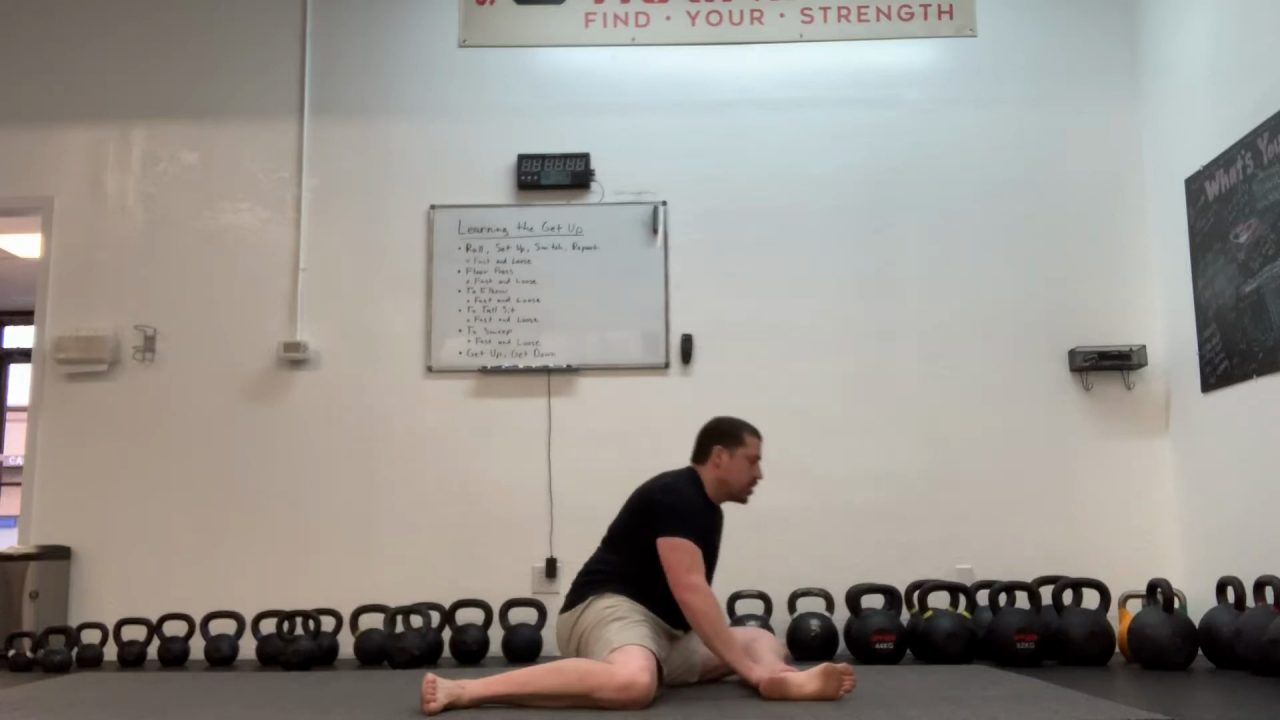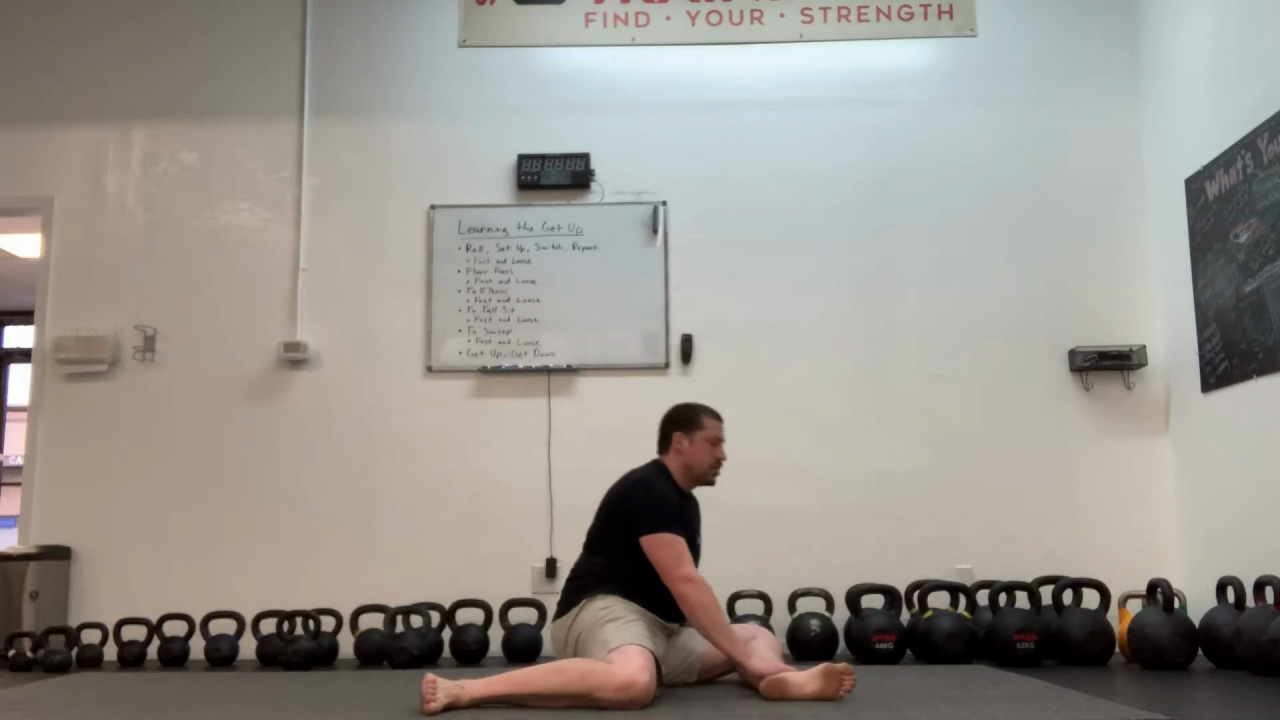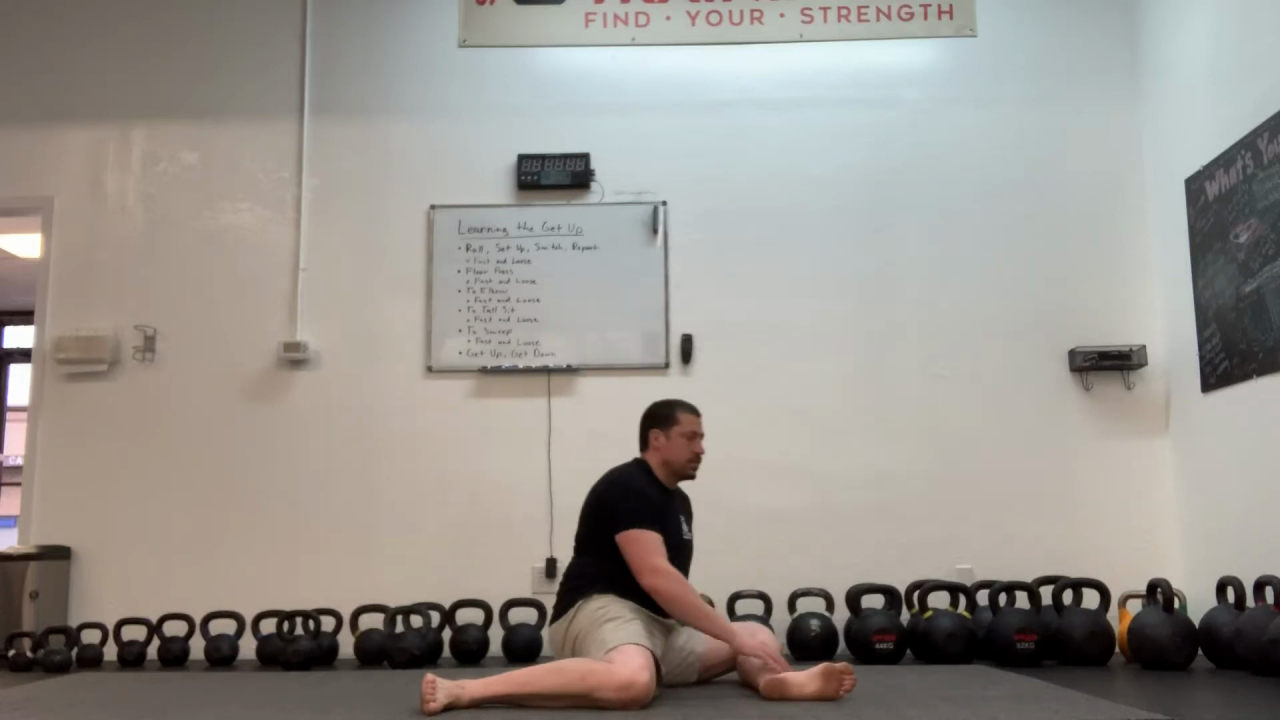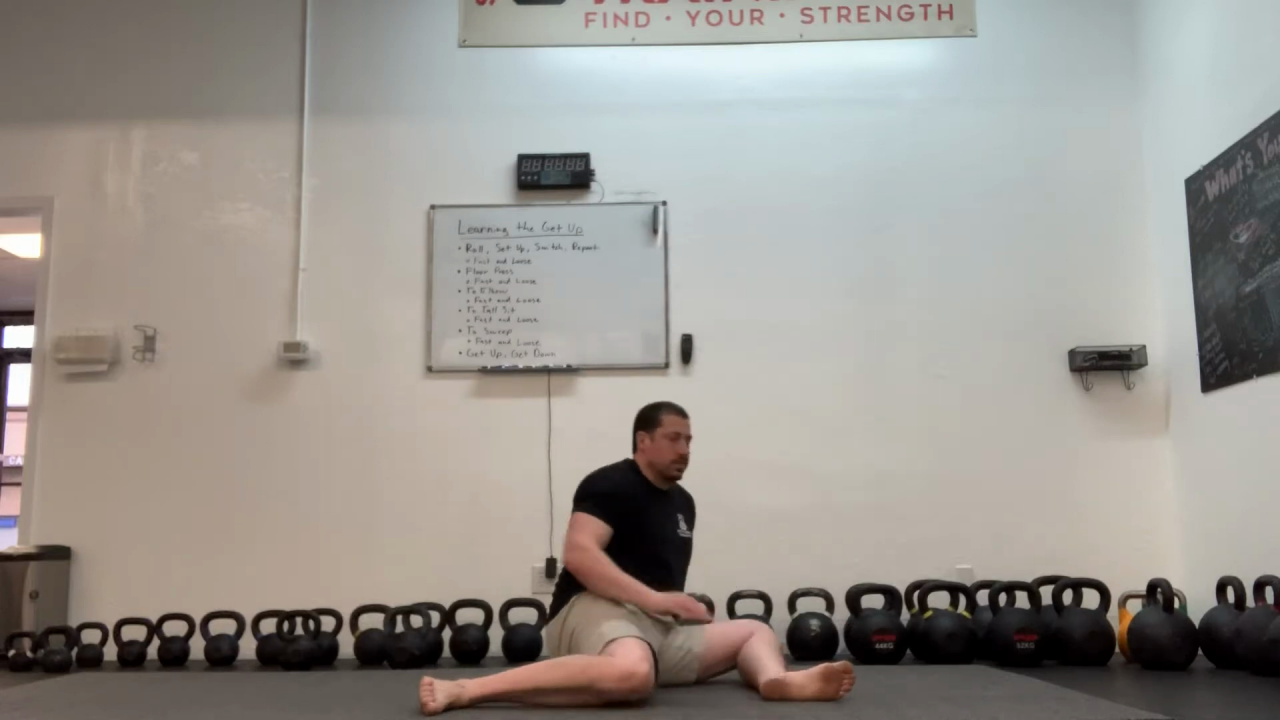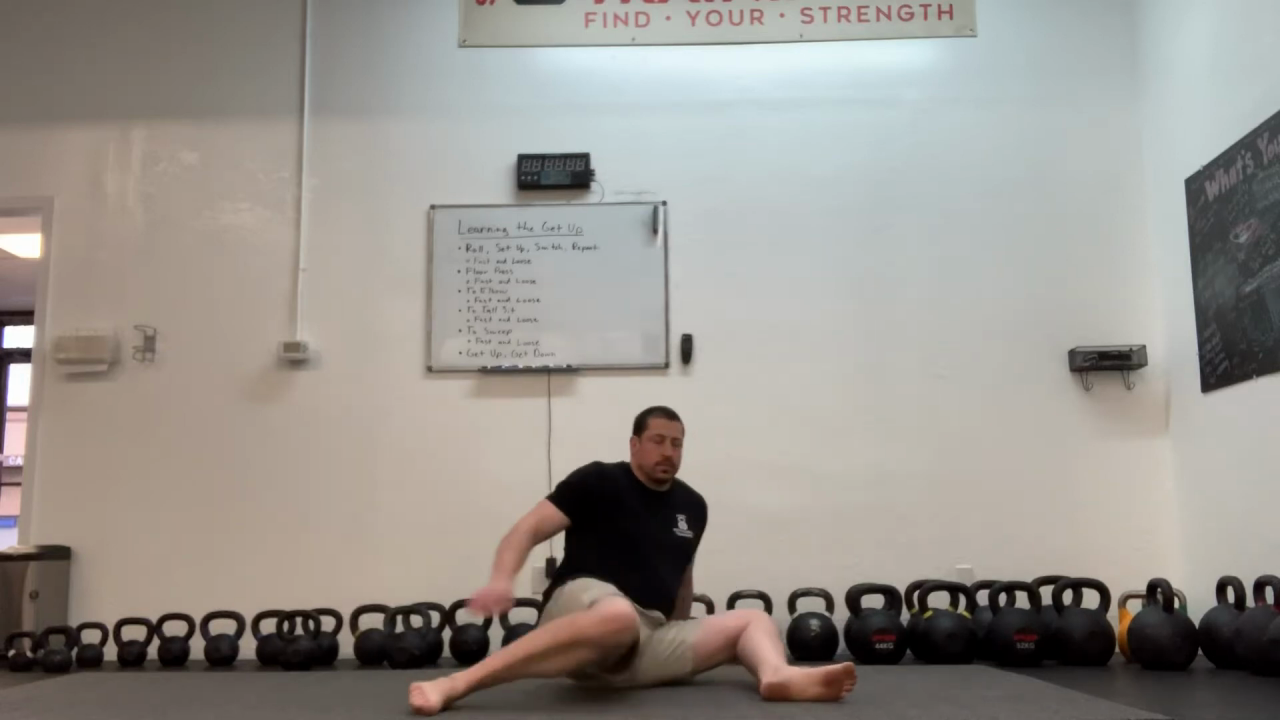
dt=0.2s
person 1, frame 1
left shoulder: (707, 507)
right shoulder: (677, 496)
left elbow: (692, 593)
right elbow: (689, 590)
right wrist: (748, 669)
right hip: (608, 609)
left knee: (761, 639)
right knee: (632, 684)
left ankle: (784, 681)
right ankle: (462, 690)
person 1, frame 2
left shoulder: (684, 500)
right shoulder: (648, 490)
left elbow: (682, 586)
right elbow: (684, 583)
right wrist: (746, 659)
right hip: (604, 611)
left knee: (759, 635)
right knee: (632, 684)
left ankle: (782, 682)
right ankle: (462, 690)
person 1, frame 3
left shoulder: (678, 500)
right shoulder: (628, 486)
right elbow: (655, 576)
right wrist: (736, 638)
right hip: (602, 611)
left knee: (759, 634)
right knee: (632, 684)
left ankle: (777, 679)
right ankle: (463, 690)
person 1, frame 4
left shoulder: (682, 502)
right shoulder: (613, 484)
right elbow: (579, 552)
right wrist: (649, 597)
left hip: (656, 633)
right hip: (597, 617)
left knee: (755, 631)
right knee: (629, 676)
left ankle: (776, 677)
right ankle: (462, 690)
person 1, frame 5
left shoulder: (691, 506)
right shoulder: (599, 482)
right elbow: (527, 532)
left wrist: (686, 647)
right wrist: (503, 578)
left hip: (650, 637)
right hip: (586, 613)
left knee: (754, 618)
right knee: (618, 616)
left ankle: (779, 676)
